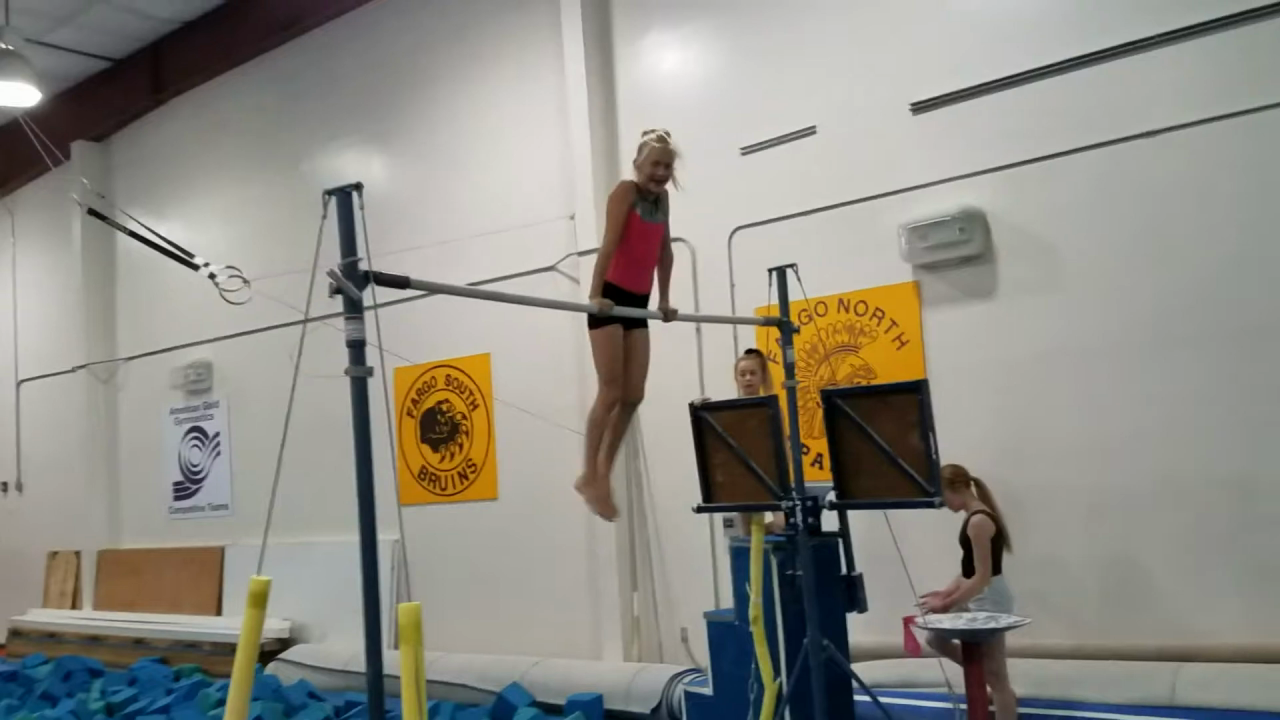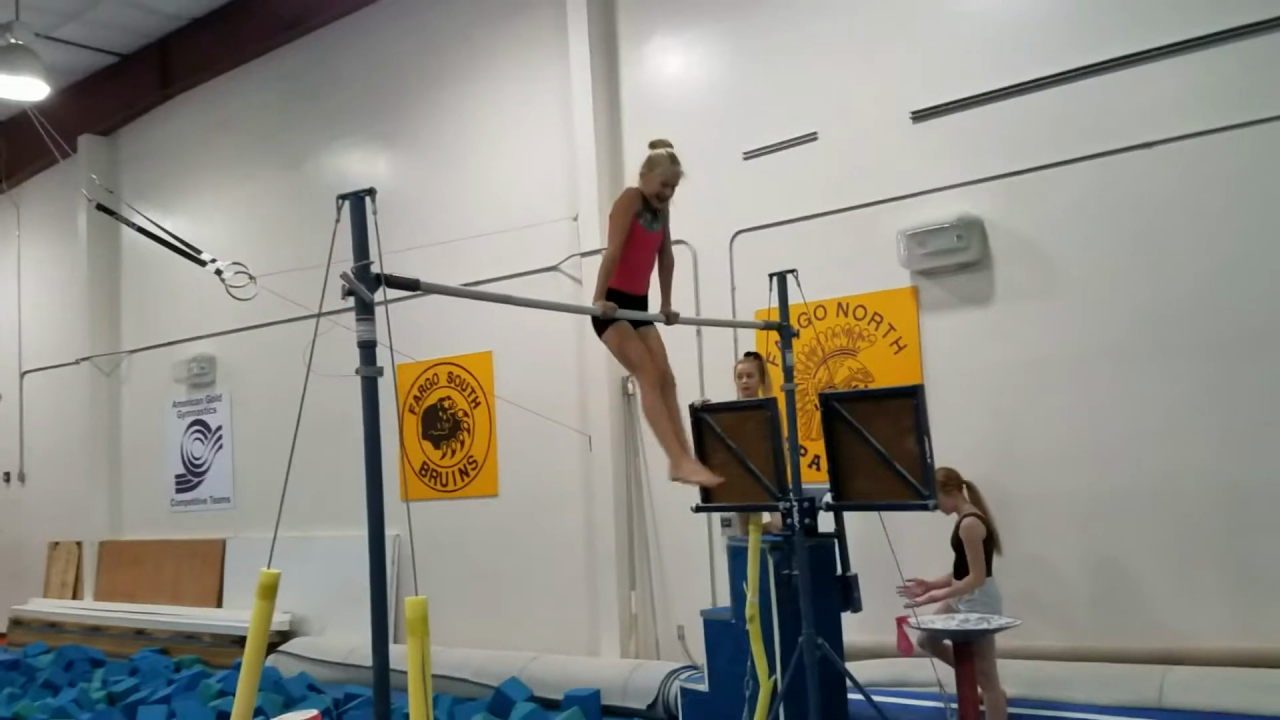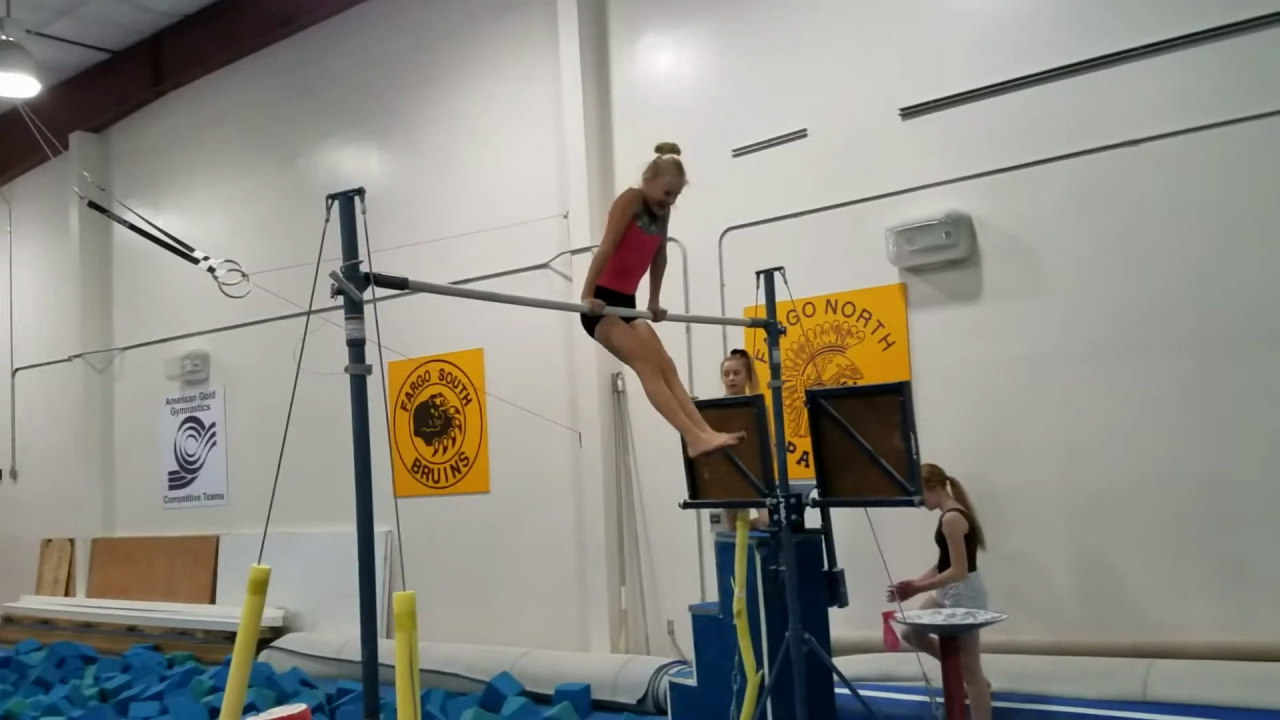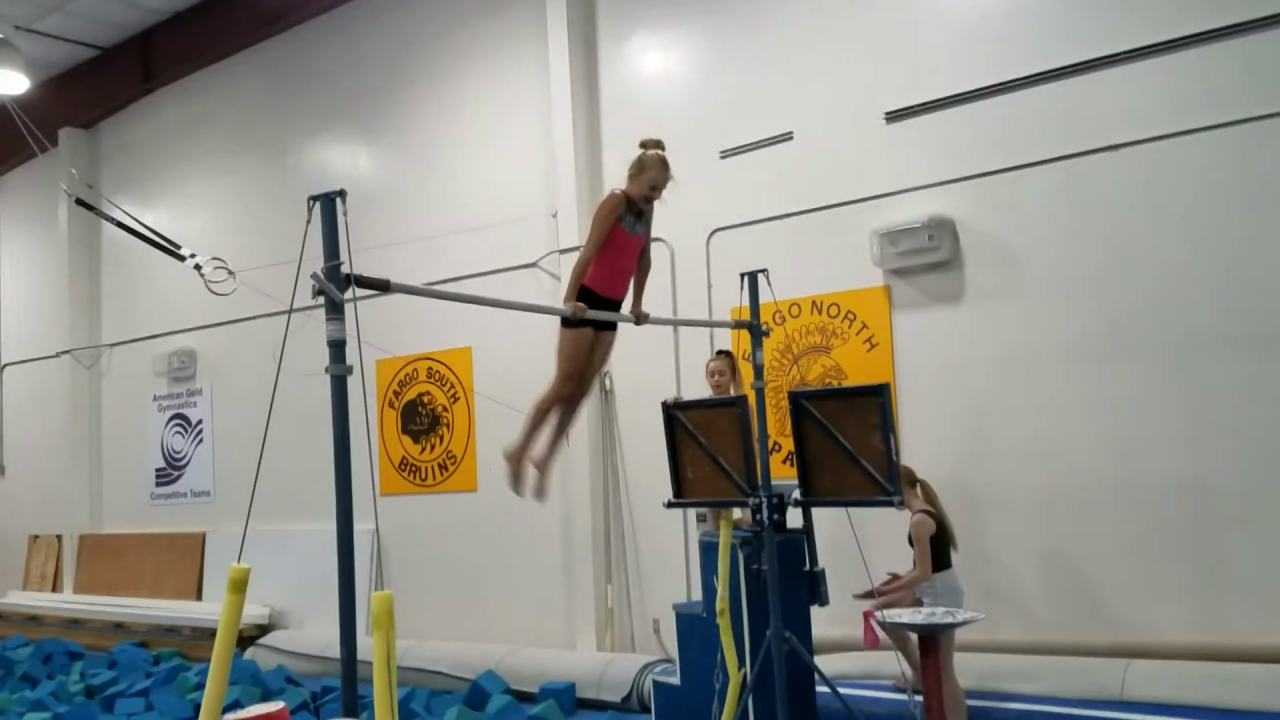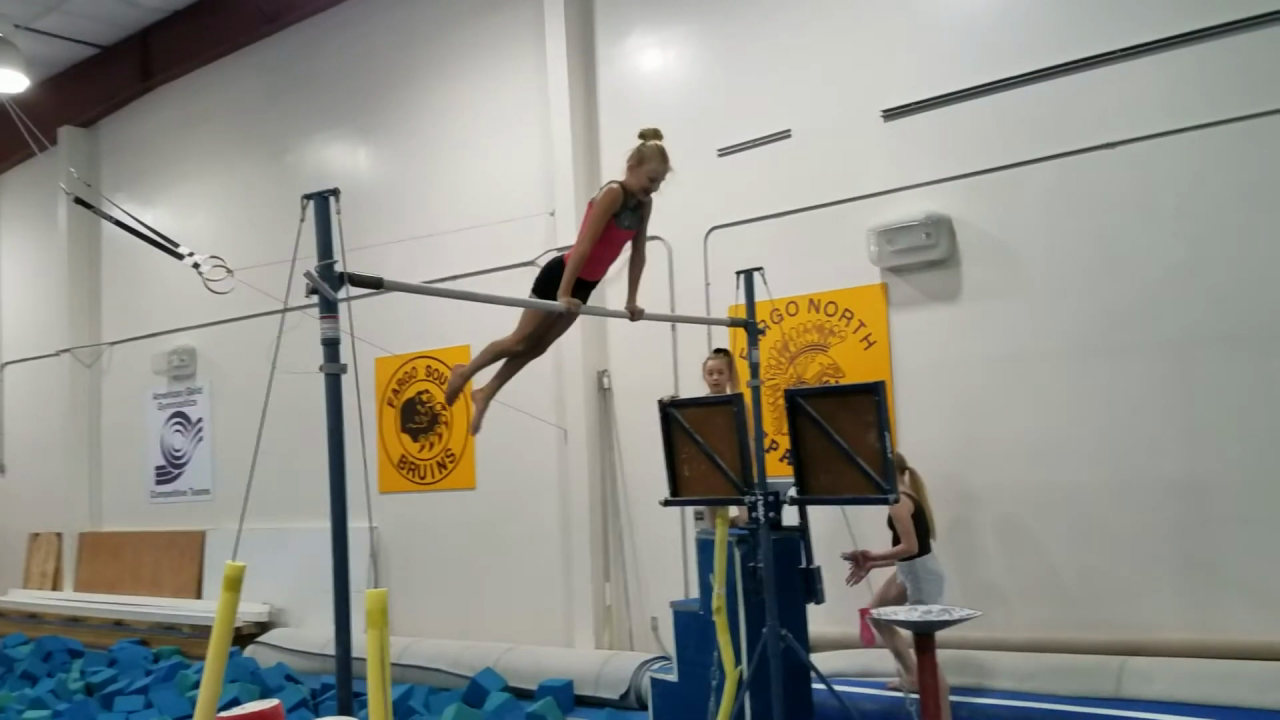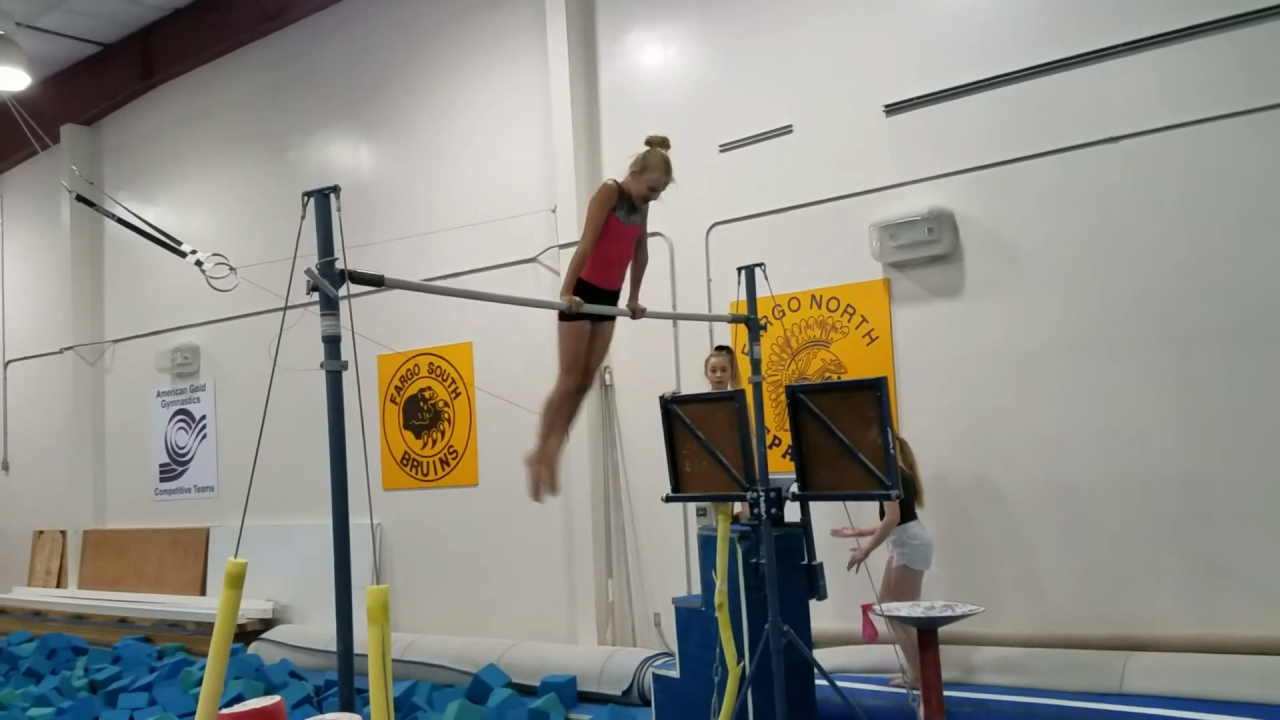
dt=0.3s
person 1, frame 1
left shoulder: (662, 198)
right shoulder: (625, 191)
left elbow: (664, 252)
right elbow: (609, 245)
left wrist: (664, 301)
right wrist: (595, 295)
left hip: (638, 303)
right hip: (612, 300)
left knee: (632, 396)
right knee: (611, 393)
left ankle: (602, 475)
right ankle: (590, 478)
person 1, frame 2
left shoulder: (660, 208)
right shoulder: (629, 199)
left elbow: (665, 257)
right elbow: (613, 251)
left wrist: (666, 304)
right wrist: (599, 299)
left hip: (637, 306)
right hip: (613, 304)
left knee: (665, 380)
right knee: (650, 377)
left ankle: (685, 459)
right ankle: (681, 461)
person 1, frame 3
left shoulder: (661, 210)
right shoulder: (631, 200)
left elbow: (658, 258)
right elbow: (607, 247)
left wrist: (655, 299)
right wrist: (587, 296)
left hip: (625, 303)
right hip: (601, 303)
left knee: (664, 366)
right knee: (649, 363)
left ankle: (703, 435)
right ankle: (697, 437)
person 1, frame 4
left shoulder: (647, 210)
right shoulder: (615, 202)
left elbow: (643, 259)
right elbow: (590, 250)
left wrist: (637, 304)
right wrist: (571, 299)
left hip: (609, 308)
right hip: (587, 303)
left knee: (581, 387)
right knee: (566, 385)
left ankle: (545, 458)
right ankle: (519, 451)
person 1, frame 5
left shoulder: (644, 203)
right shoulder: (611, 195)
left elbow: (638, 252)
right elbow: (585, 244)
left wrist: (631, 300)
right wrist: (565, 294)
left hip: (584, 285)
right hip: (562, 277)
left knee: (537, 345)
right knee: (521, 341)
left ankle: (486, 393)
right ankle: (467, 372)
person 1, frame 6
left shoulder: (640, 205)
right shoulder: (608, 192)
left elbow: (640, 252)
right elbow: (586, 245)
left wrist: (633, 298)
right wrist: (566, 292)
left hip: (608, 299)
right hip: (584, 295)
left knee: (584, 382)
right knee: (569, 381)
left ankle: (550, 453)
right ankle: (541, 453)
person 2, frame 1
left shoulder: (979, 521)
right shoulder: (974, 517)
left elbow: (983, 577)
left wrist: (947, 604)
right wrist: (945, 594)
left hip: (988, 599)
right hip: (974, 596)
left knee: (996, 676)
right knee: (937, 639)
right ankle: (993, 686)
person 2, frame 2
left shoulder: (970, 524)
right shoulder: (967, 519)
left elbow: (977, 577)
left wrist: (935, 597)
right wrist: (931, 585)
left hip: (978, 601)
right hip: (963, 598)
left knee: (986, 676)
right knee: (927, 641)
right ankle: (988, 689)
person 2, frame 3
left shoulder: (952, 518)
right shoulder: (950, 514)
left elbow: (959, 571)
left wrist: (919, 587)
right wrist: (918, 582)
left hip: (963, 594)
right hip: (948, 591)
left knee: (969, 671)
right knee: (911, 634)
right ankle: (971, 676)
person 2, frame 4
left shoulder: (919, 520)
right shoulder: (925, 513)
left elbow: (924, 573)
left wrist: (885, 590)
right wrist: (901, 579)
left hip: (940, 592)
right hip: (928, 588)
left knee: (942, 670)
right knee: (881, 611)
right ankle: (919, 673)
person 2, frame 5
left shoulder: (898, 501)
right shoulder: (908, 498)
left elbow: (910, 547)
left wrist: (871, 556)
right wrist: (873, 559)
left hip: (922, 575)
right hip: (908, 572)
right knee: (875, 612)
right ankle: (911, 675)
person 2, frame 6
right shoulder: (899, 470)
left elbow: (892, 518)
left wrist: (866, 550)
right wrist: (859, 532)
left hip: (910, 543)
right hip: (902, 543)
right knee: (886, 605)
right ankle: (916, 673)
